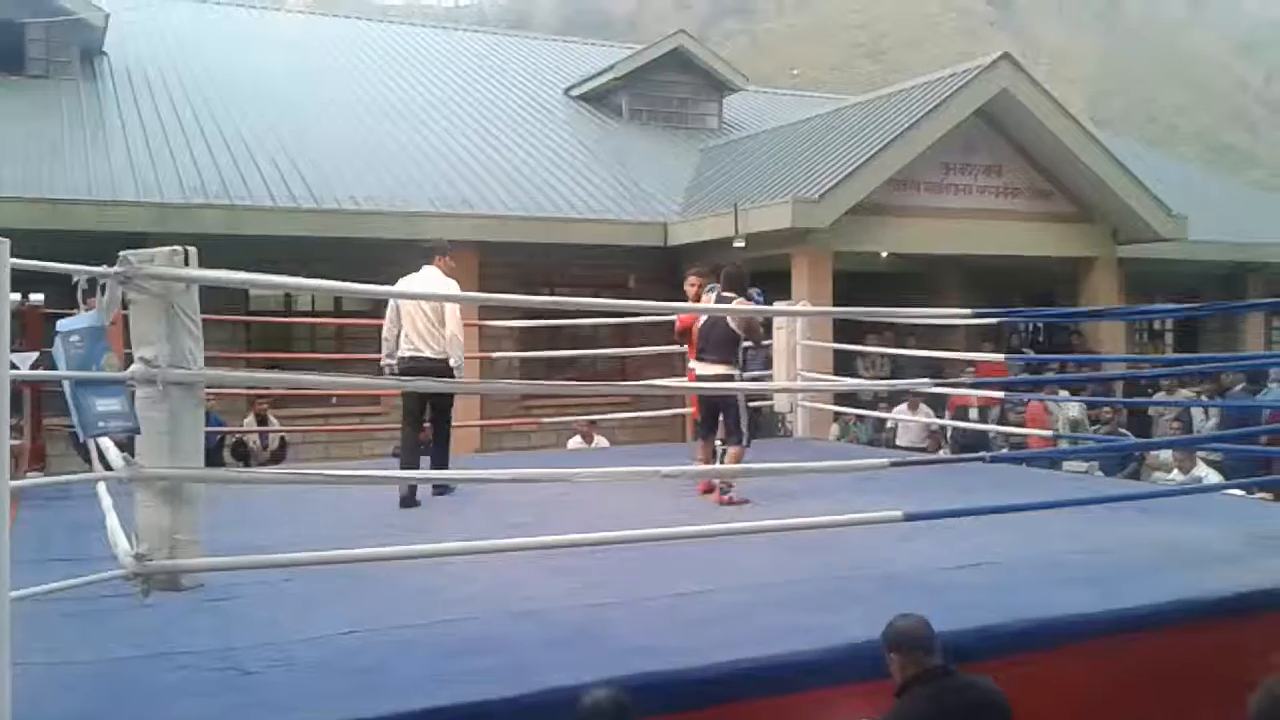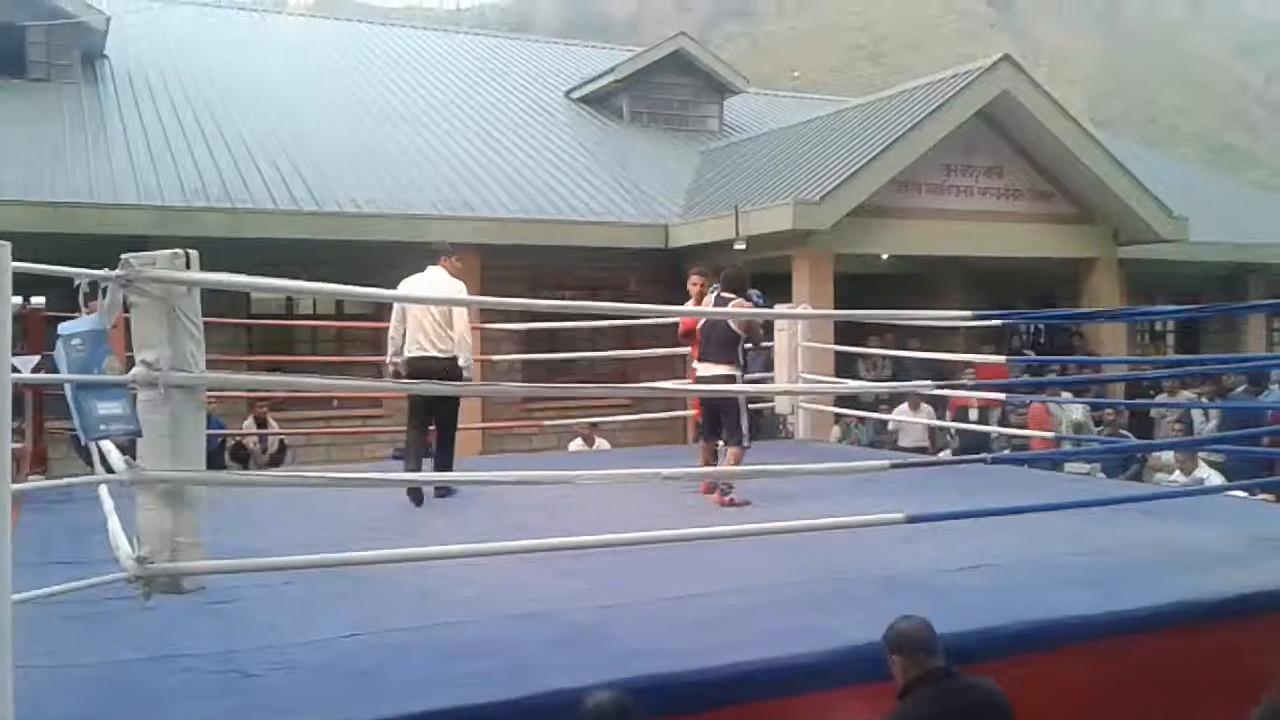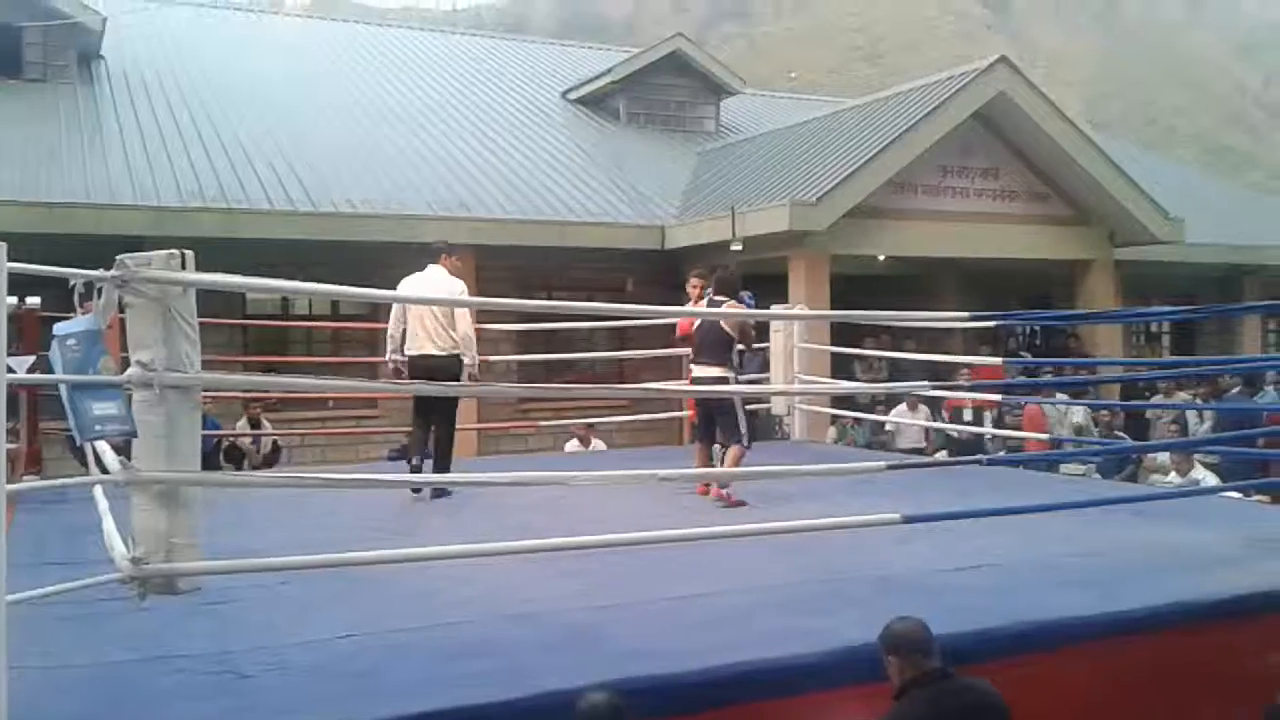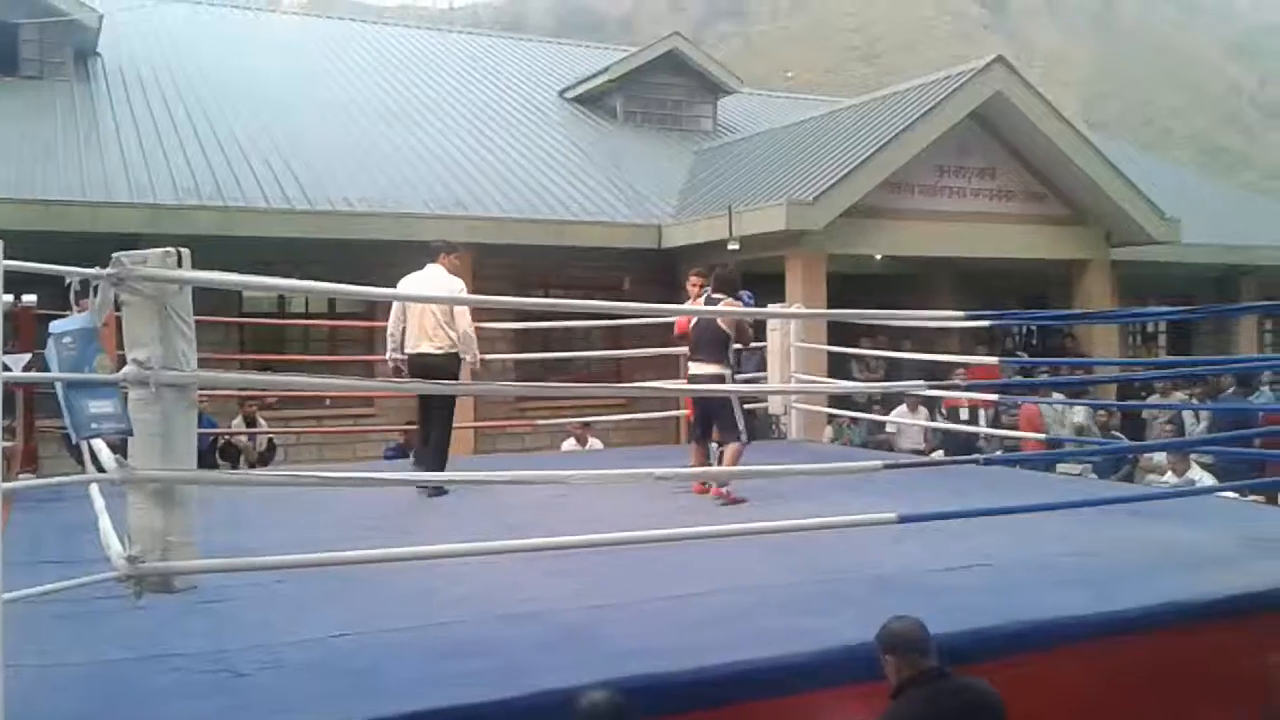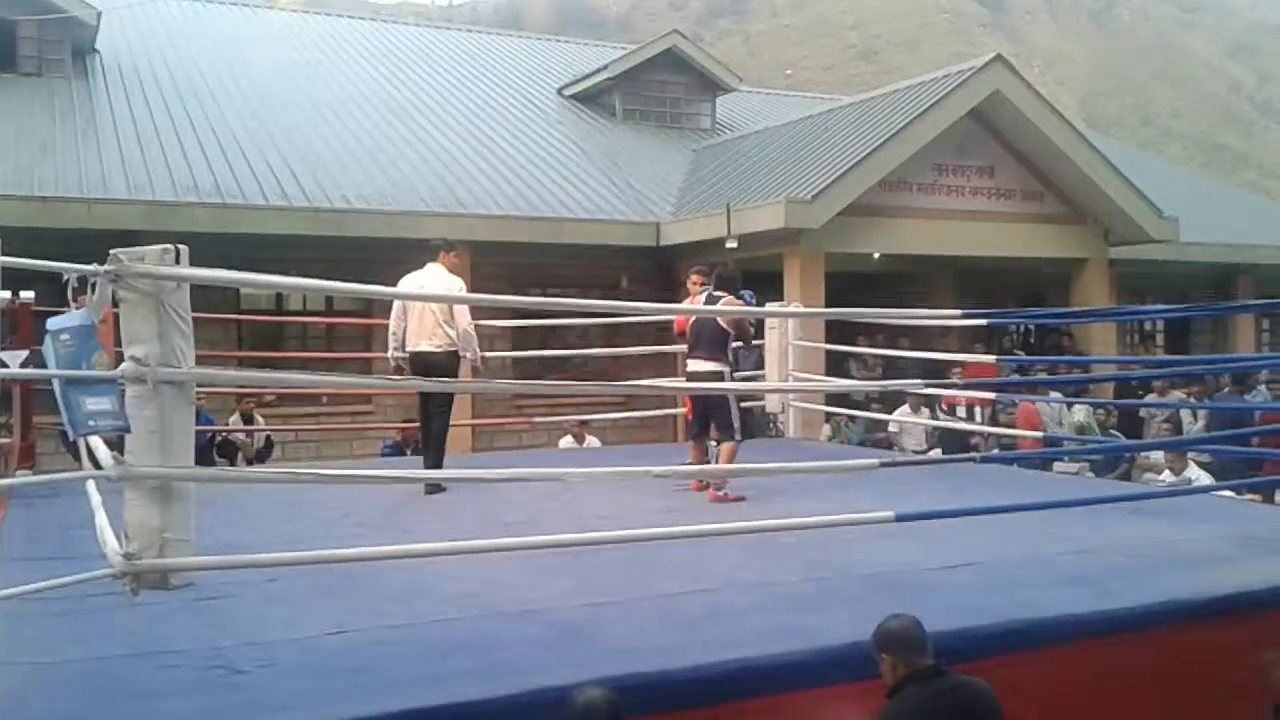
dt=0.1s
person 1, frame 1
left shoulder: (402, 284)
right shoulder: (447, 285)
left elbow: (389, 328)
right elbow: (454, 330)
left wrist: (389, 362)
right wrist: (457, 367)
left hip: (409, 363)
right hip: (439, 363)
left knee: (410, 425)
right knee: (440, 423)
left ankle: (408, 485)
right ankle: (439, 480)
person 1, frame 2
left shoulder: (407, 284)
right shoulder: (454, 286)
left elbow: (396, 327)
right elbow: (461, 331)
left wrist: (394, 361)
right wrist: (466, 367)
left hip: (415, 362)
right hip: (446, 362)
left knee: (416, 425)
right knee: (445, 425)
left ankle: (412, 474)
right ankle: (442, 483)
person 1, frame 3
left shoulder: (408, 282)
right shoulder: (455, 285)
left elbow: (394, 325)
right elbow: (465, 328)
left wrist: (394, 358)
right wrist: (471, 364)
left hip: (416, 360)
right hip: (446, 360)
left knee: (421, 419)
right knee: (444, 422)
left ankle: (416, 461)
right ankle: (438, 483)
person 1, frame 4
left shoulder: (407, 281)
right shoulder: (454, 284)
left elbow: (394, 324)
right elbow: (465, 327)
left wrist: (394, 357)
right wrist: (472, 359)
left hip: (416, 358)
right hip: (444, 358)
left knee: (424, 416)
right knee: (441, 419)
left ankle: (422, 469)
right ankle: (435, 482)
person 1, frame 5
left shoulder: (407, 280)
right shoulder: (453, 282)
left elbow: (396, 322)
right elbow: (464, 325)
left wrist: (395, 356)
right wrist: (474, 356)
left hip: (416, 355)
right hip: (444, 356)
left knee: (427, 414)
right knee: (439, 415)
left ankle: (431, 470)
right ankle: (432, 478)
person 2, frame 1
left shoulder: (706, 300)
right shoulder: (745, 307)
right elbow: (757, 339)
left hip: (702, 375)
right hip: (726, 377)
left knee: (705, 430)
right knee: (737, 437)
left ankle: (706, 481)
right ankle: (722, 490)
person 2, frame 2
left shoulder: (707, 302)
right shoulder: (744, 307)
right elbow: (756, 339)
left hip: (703, 375)
right hip: (727, 377)
left knee: (709, 432)
right knee: (737, 439)
left ankle: (708, 481)
right ankle: (723, 492)
person 2, frame 3
left shoulder: (700, 306)
right shoulder: (737, 309)
right elbow: (749, 342)
left hip: (698, 377)
right hip: (721, 378)
left knee: (705, 434)
right knee: (738, 439)
left ankle: (704, 483)
right ankle: (721, 487)
person 2, frame 4
left shoulder: (698, 304)
right shoulder: (734, 307)
right elbow: (746, 340)
right wrist: (745, 315)
left hip: (695, 375)
right hip: (717, 376)
left knee: (700, 433)
right knee: (736, 436)
left ankle: (701, 482)
right ankle: (720, 485)
person 2, frame 5
left shoulder: (698, 301)
right shoulder: (734, 305)
right elbow: (747, 338)
right wrist: (745, 318)
left hip: (693, 372)
right hip: (716, 373)
left knee: (698, 432)
right knee: (731, 434)
left ankle: (699, 479)
right ankle: (718, 487)
